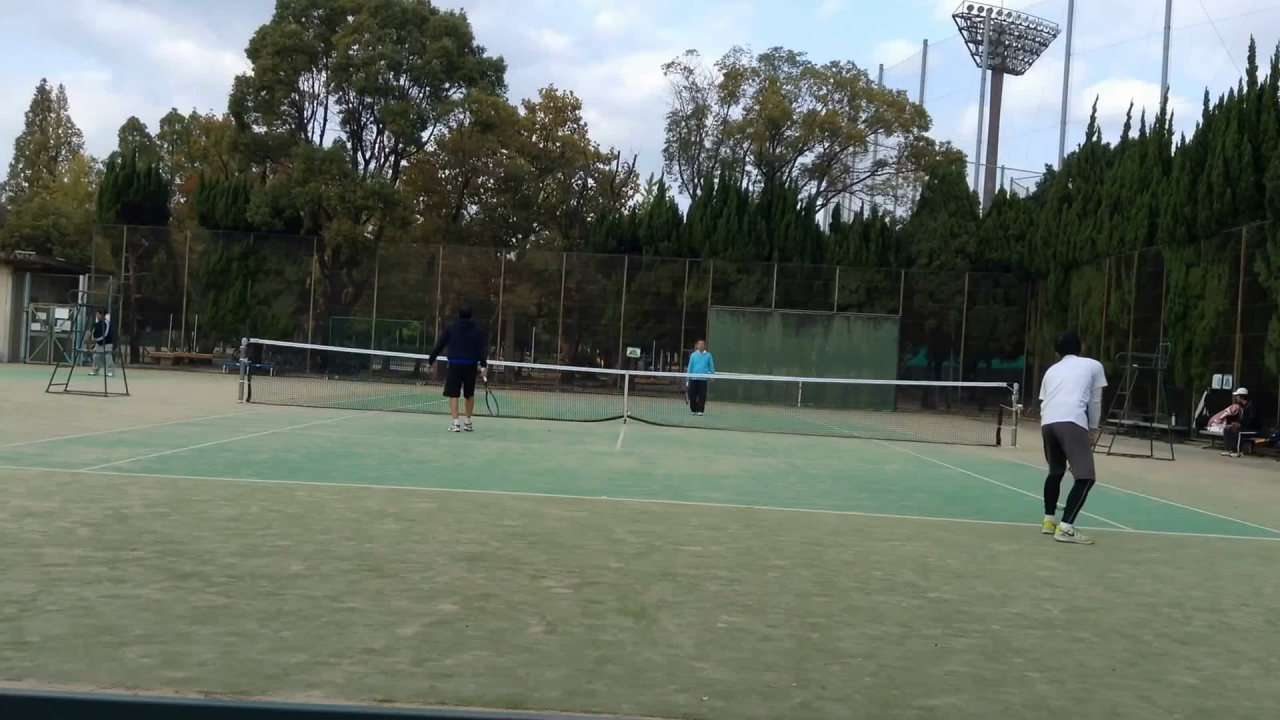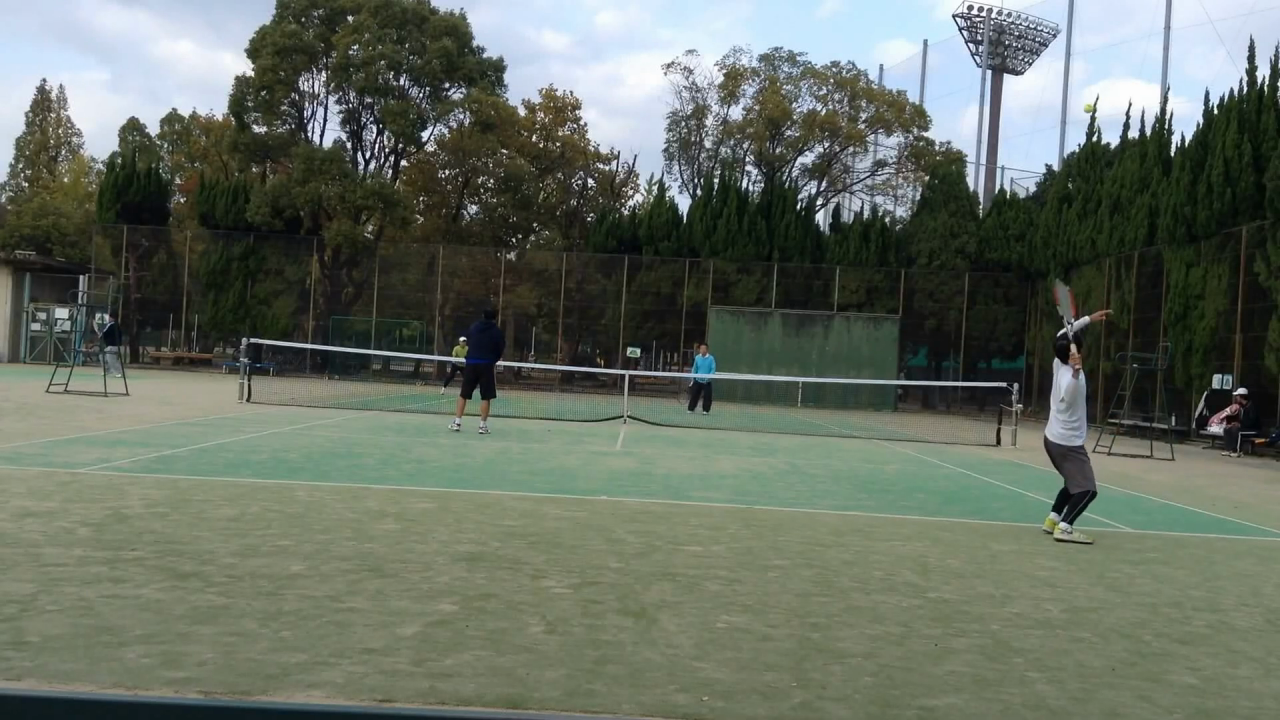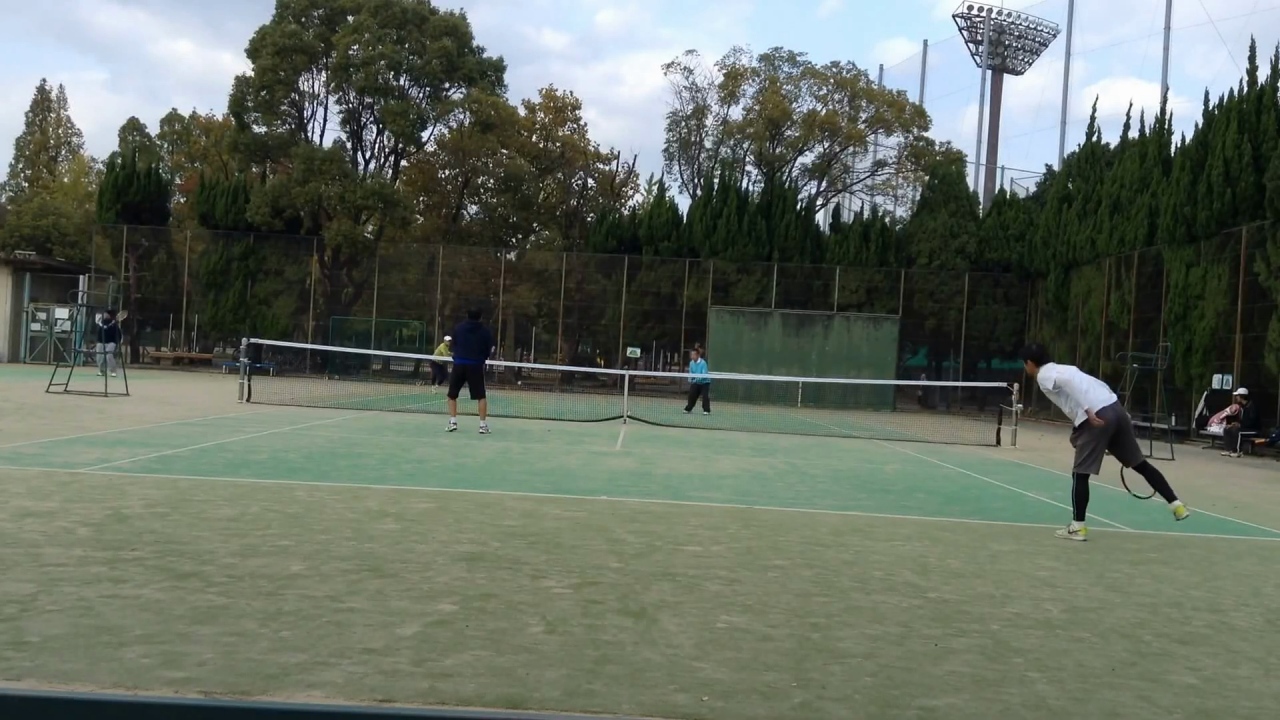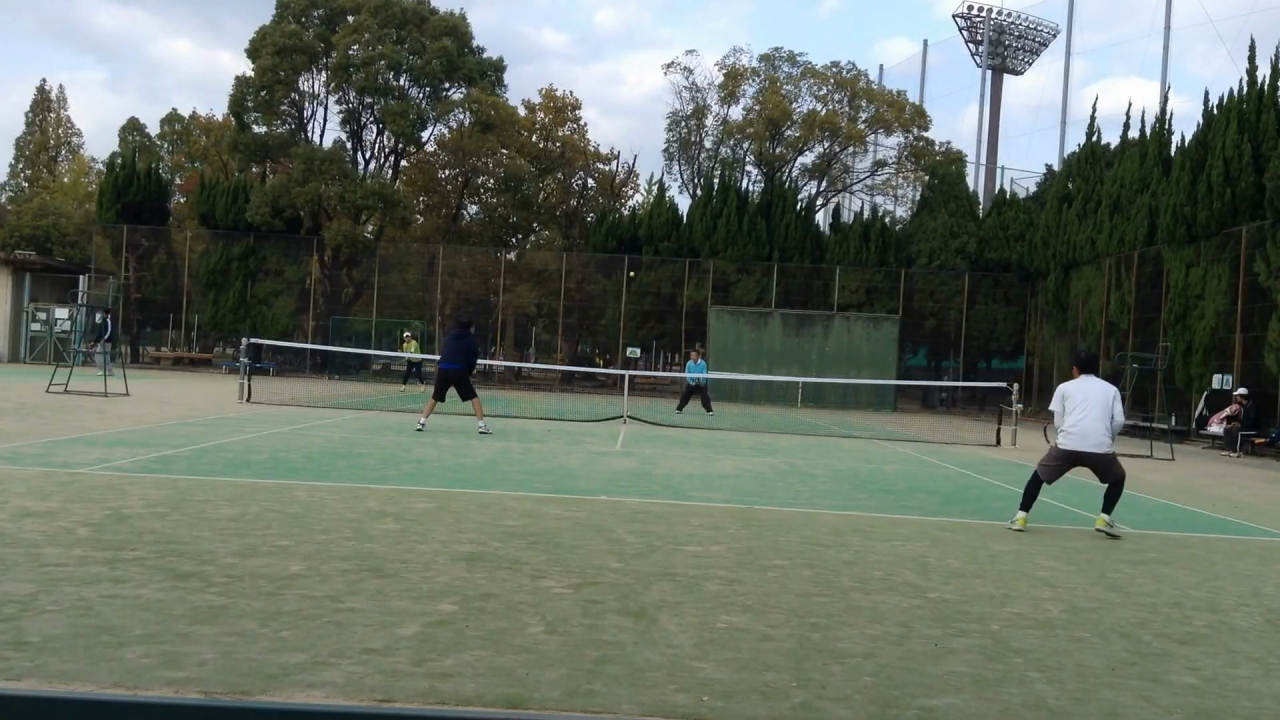
dt=1s
person 1, frame 1
left shoulder: (1051, 371)
right shoulder: (1093, 365)
right elbow: (1095, 401)
left wrist: (1052, 444)
right wrist: (1093, 430)
left hip: (1048, 423)
right hip: (1072, 423)
left knee: (1055, 473)
right knee: (1085, 477)
left ankle: (1049, 520)
right ankle: (1065, 527)
person 1, frame 2
left shoulder: (1060, 359)
right shoulder: (1073, 377)
left elbow: (1063, 334)
right elbow: (1066, 396)
left wrist: (1089, 319)
right wrist: (1075, 372)
left hip: (1053, 439)
right hip: (1068, 443)
left knee: (1073, 482)
right knee: (1087, 490)
left ankle: (1053, 519)
right ankle: (1064, 527)
person 1, frame 3
left shoulder: (1043, 376)
right shoulder: (1066, 368)
left elbow: (1067, 382)
right elbow: (1102, 386)
left wrist: (1088, 411)
left hip: (1095, 418)
right hip: (1114, 409)
left knee: (1081, 473)
right knee: (1140, 463)
left ankle: (1078, 527)
right ankle: (1176, 505)
person 1, frame 4
left shoulder: (1064, 388)
right shoulder: (1111, 389)
left elbow: (1058, 422)
right elbow: (1119, 421)
left hip: (1068, 444)
right hip: (1100, 448)
left knee: (1040, 475)
right knee: (1118, 478)
left ankle: (1021, 517)
right ankle: (1104, 519)
